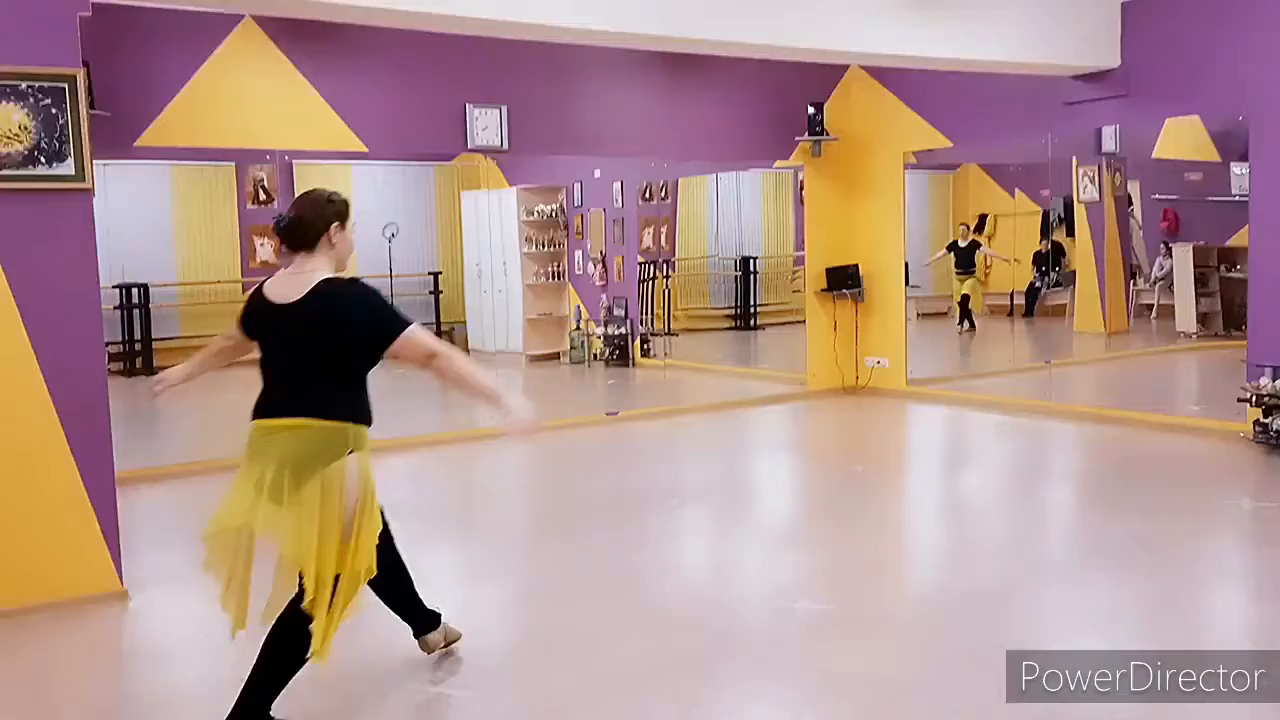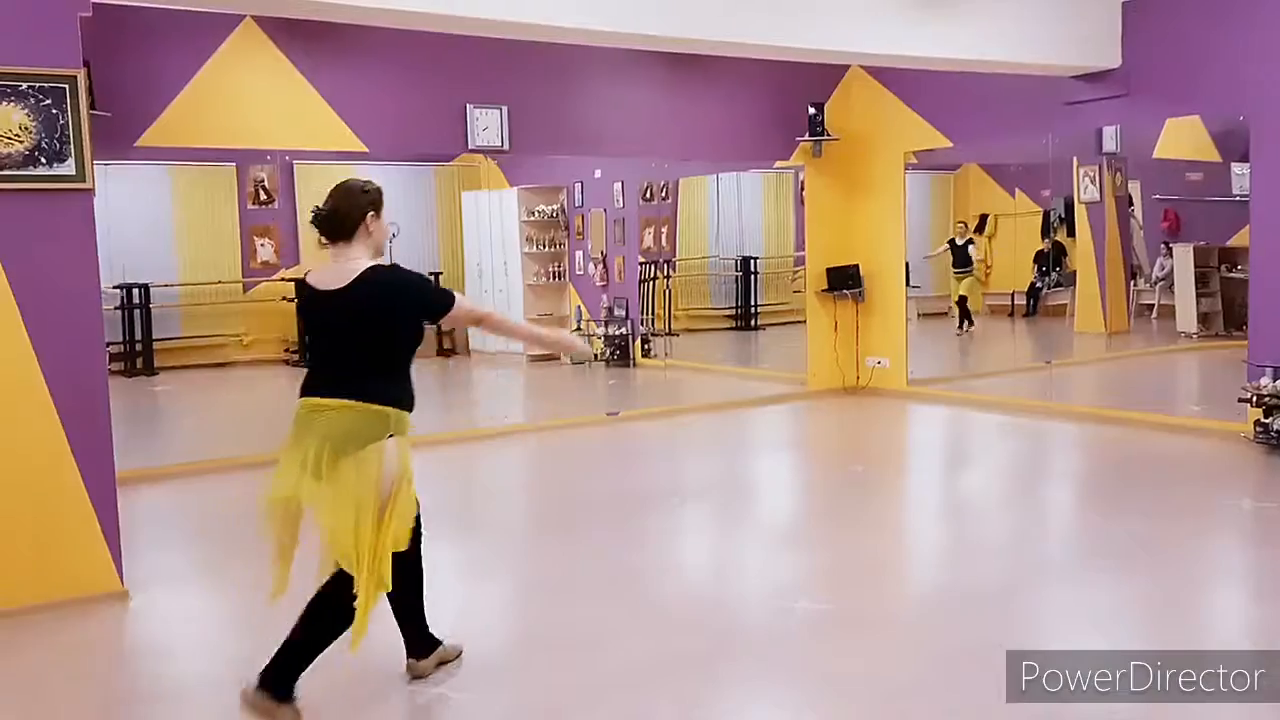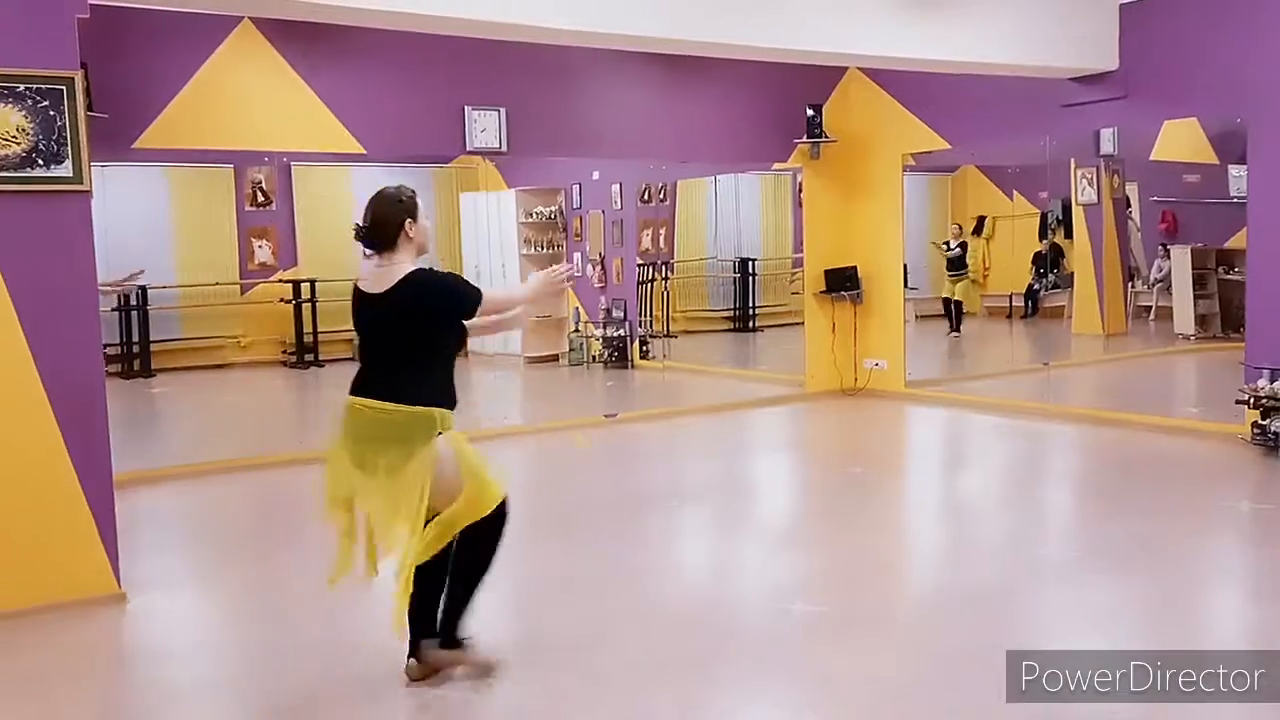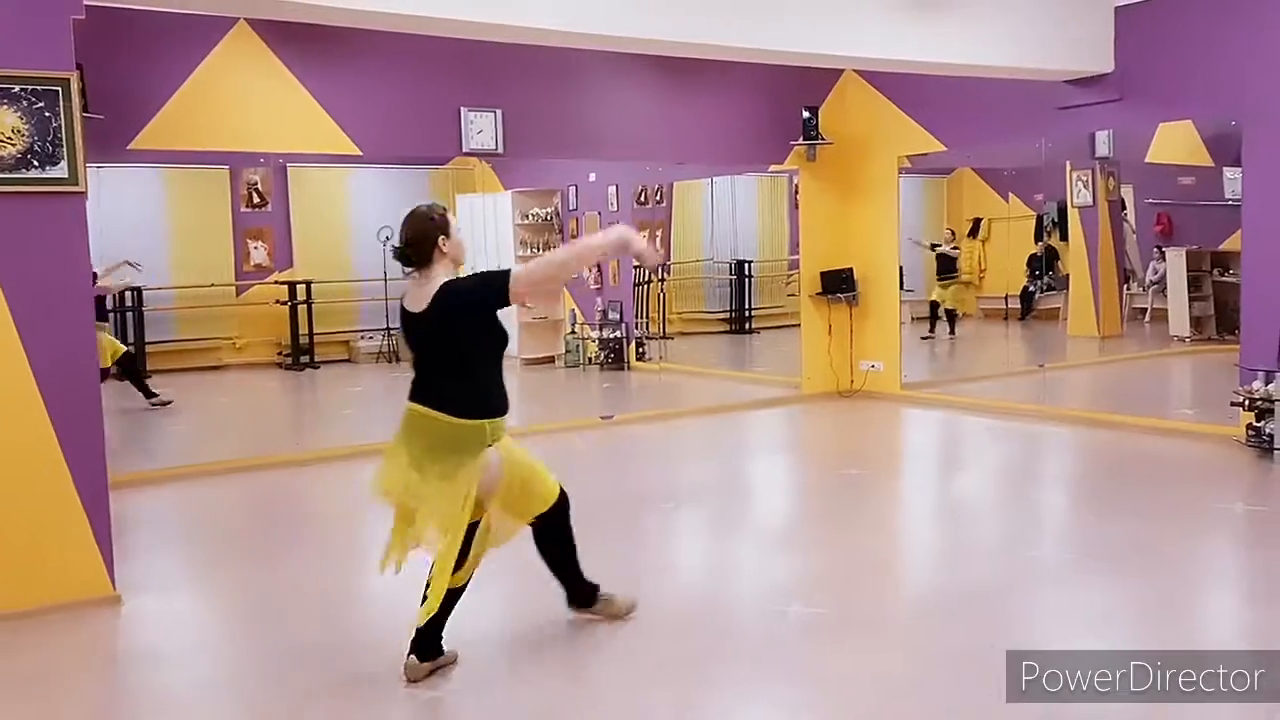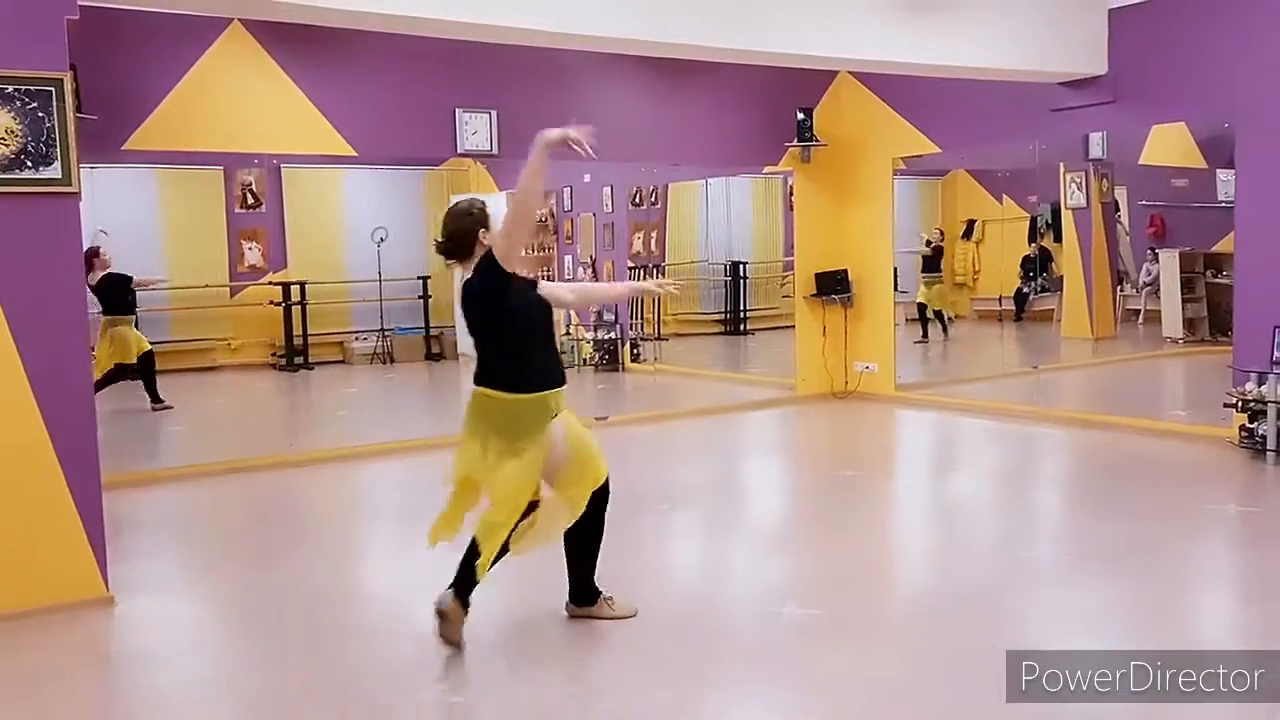
dt=0.2s
person 1, frame 1
left shoulder: (265, 294)
right shoulder: (347, 299)
left elbow: (229, 345)
right elbow: (431, 353)
left wrist: (183, 372)
right wrist: (500, 395)
left hip: (272, 444)
right hip: (327, 454)
left knee: (370, 541)
right knee: (319, 586)
left ankle: (428, 626)
person 1, frame 2
left shoulder: (311, 285)
right shoulder: (393, 284)
right elbow: (472, 316)
right wrist: (543, 335)
left hip: (318, 426)
right hip: (368, 434)
left knee: (401, 536)
right knee: (365, 560)
left ankle: (422, 646)
person 1, frame 3
left shoulder: (368, 288)
right shoulder: (432, 286)
right elbow: (498, 307)
left wrist: (489, 323)
right wrist: (542, 284)
left hip: (365, 428)
right hip: (415, 433)
left knee: (432, 530)
right knee: (488, 515)
left ankle: (424, 652)
right ankle: (446, 637)
person 1, frame 4
left shoulder: (413, 303)
right shoulder: (461, 297)
right elbow: (546, 271)
right wrist: (617, 238)
left hip: (427, 434)
right hip: (471, 441)
left knee: (461, 538)
right knee: (550, 505)
left ankle: (425, 651)
right ankle: (584, 597)
person 1, frame 5
left shoulder: (501, 285)
right shoulder: (487, 283)
left elbow: (568, 294)
right elbow: (523, 213)
left wrist: (633, 289)
right wrist: (544, 149)
left hip: (497, 413)
right hip: (531, 417)
left knee: (514, 508)
right knee: (591, 489)
left ankle: (457, 596)
right ankle: (583, 597)
